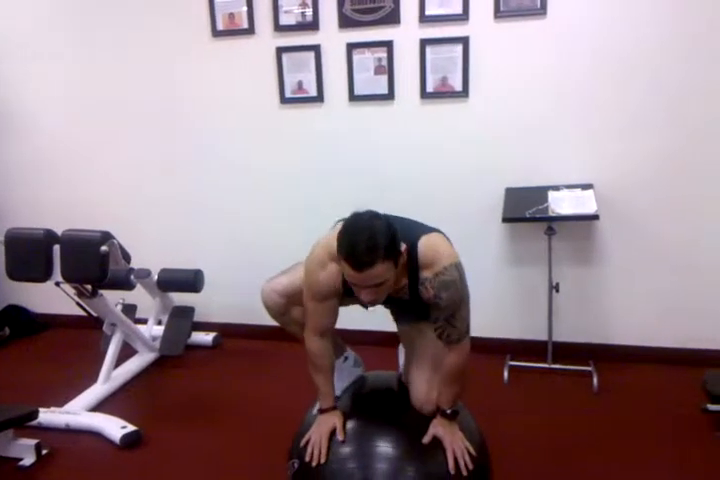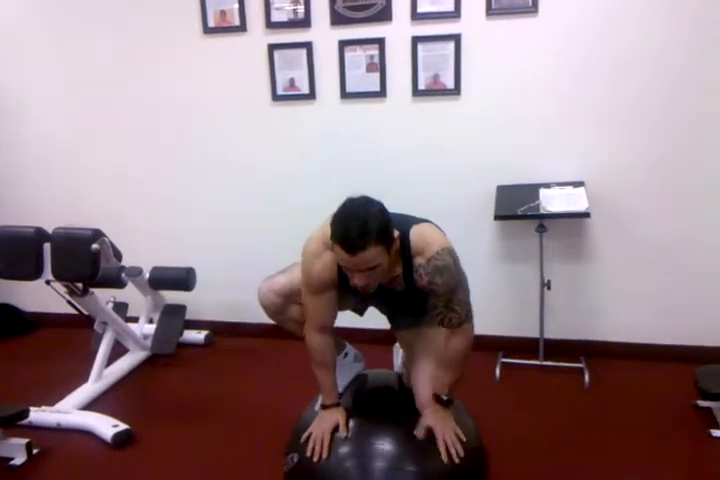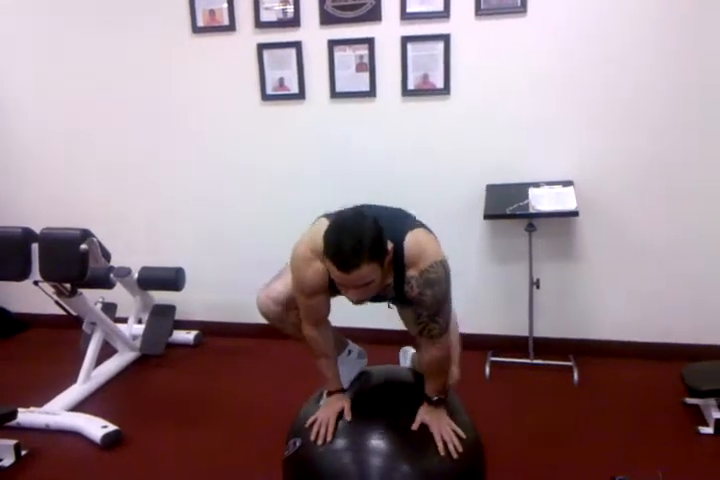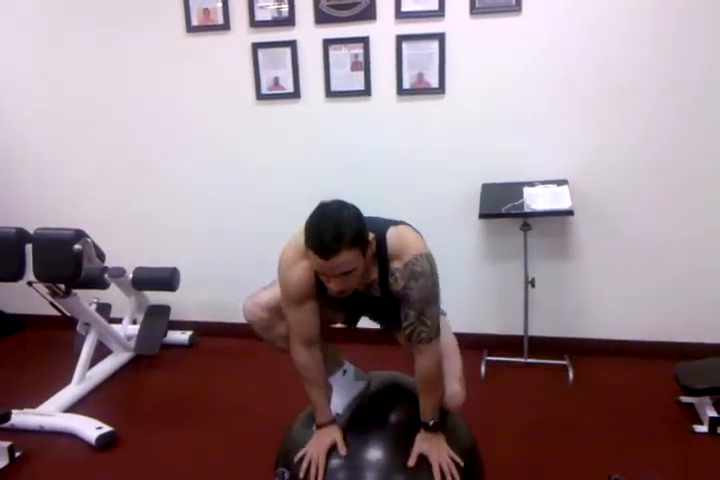
dt=0.5s
person 1, frame 1
left shoulder: (439, 266)
right shoulder: (324, 259)
left elbow: (456, 345)
right elbow: (317, 335)
left wrist: (446, 416)
right wrist: (327, 408)
left hip: (418, 299)
left knee: (427, 403)
right knee: (274, 295)
left ankle: (410, 361)
right ankle: (344, 362)
person 1, frame 2
left shoulder: (432, 256)
right shoulder: (319, 252)
left elbow: (460, 331)
right elbow: (318, 330)
left wrist: (442, 404)
right wrist: (330, 404)
left hip: (416, 300)
left knee: (428, 404)
right knee: (270, 294)
left ankle: (408, 363)
right ankle: (345, 359)
person 1, frame 3
left shoulder: (425, 264)
right shoulder: (309, 254)
left elbow: (435, 342)
right elbow: (314, 325)
left wrist: (434, 404)
right wrist: (335, 391)
left hip: (408, 278)
left knee: (448, 374)
right knee: (270, 303)
left ankle: (415, 362)
right ankle: (347, 357)
person 1, frame 4
left shoulder: (409, 260)
right shoulder: (295, 260)
left elbow: (426, 349)
right elbow: (305, 345)
left wrist: (430, 429)
right wrist: (324, 423)
left hip: (397, 301)
right hip: (344, 306)
left knee: (452, 396)
right knee: (256, 311)
right ankle: (343, 377)
